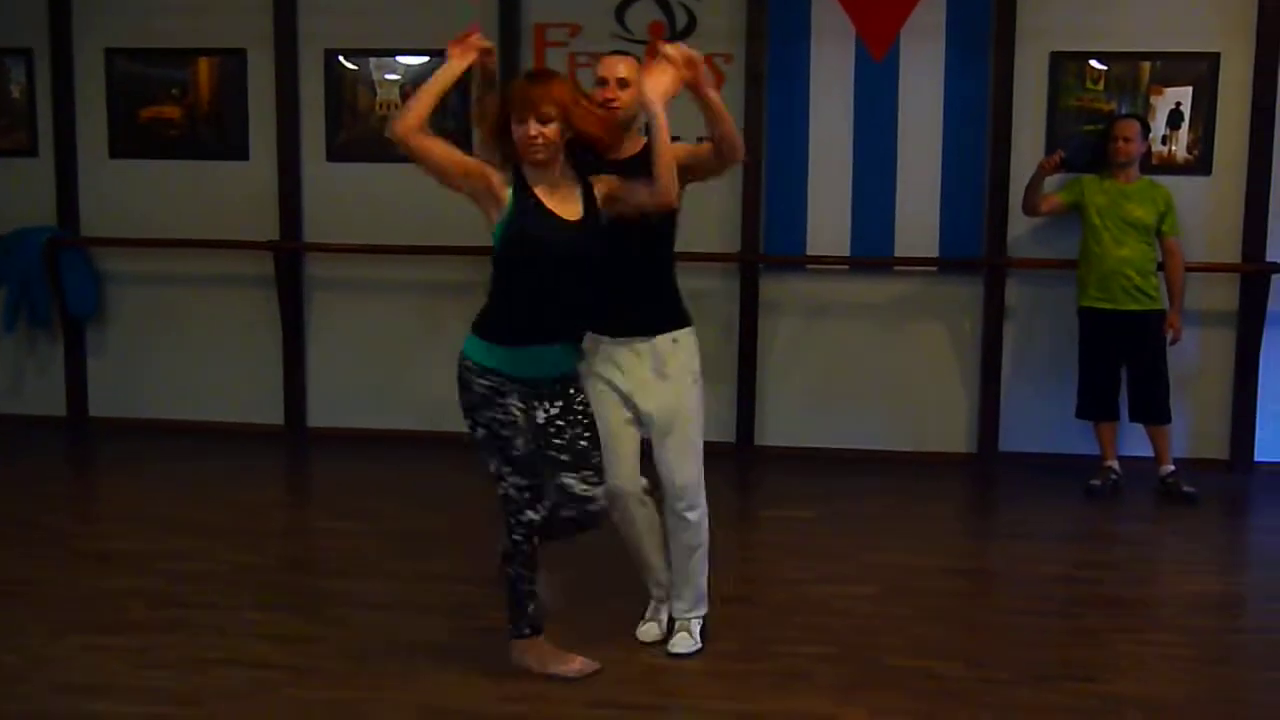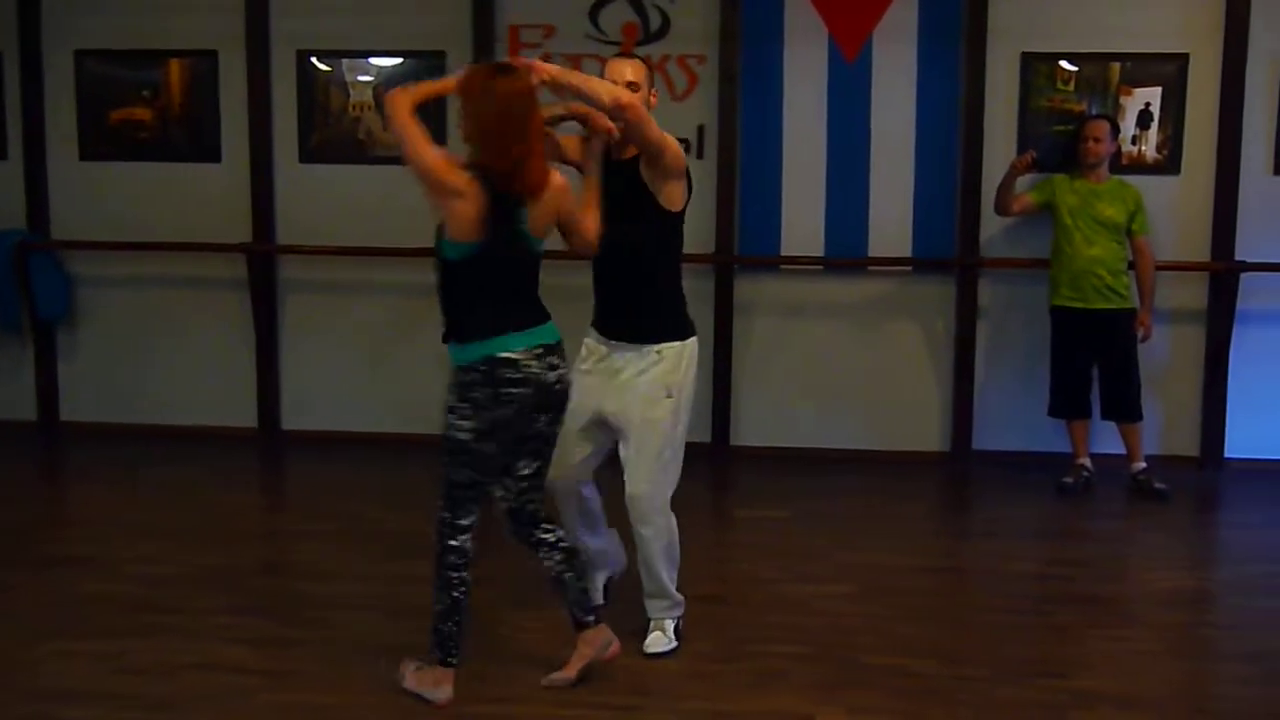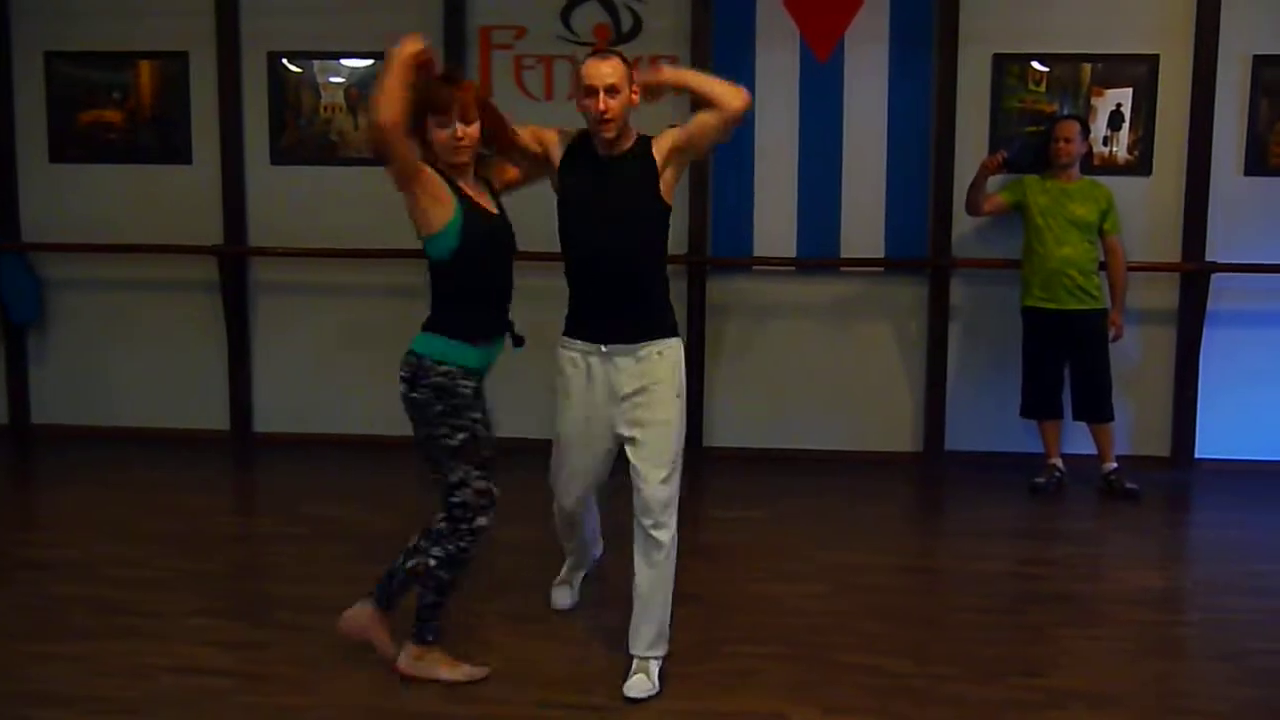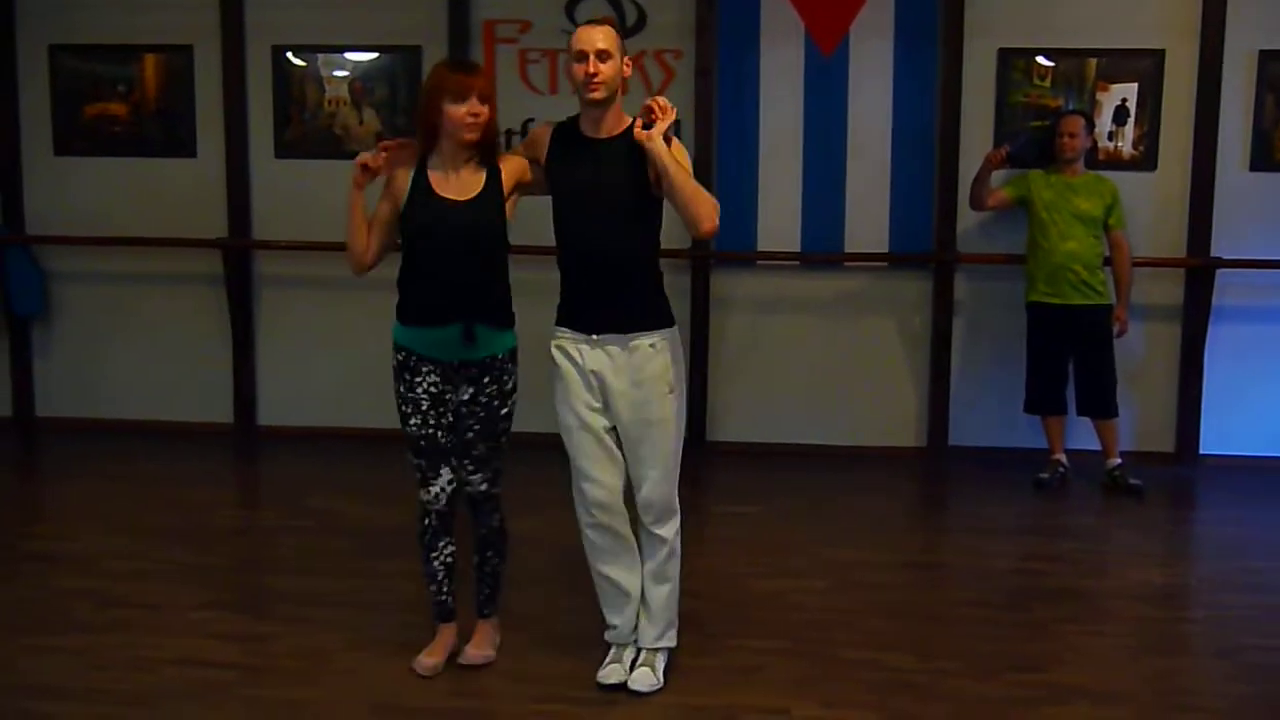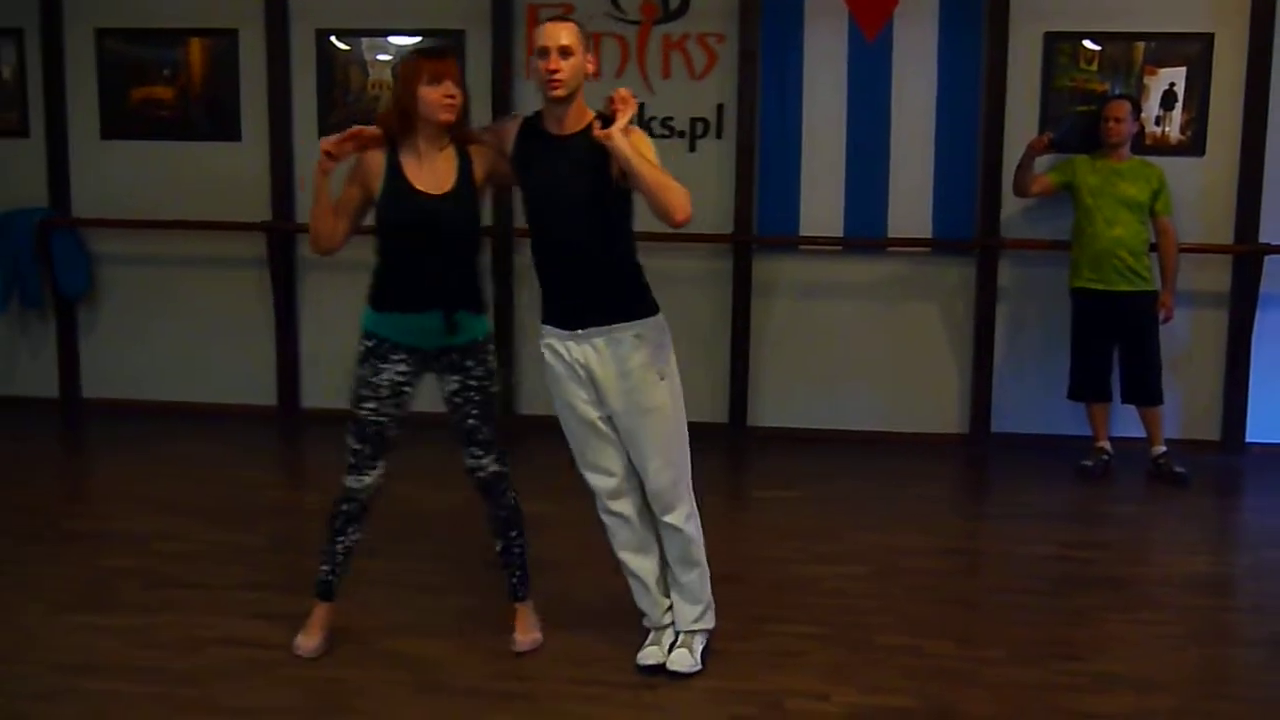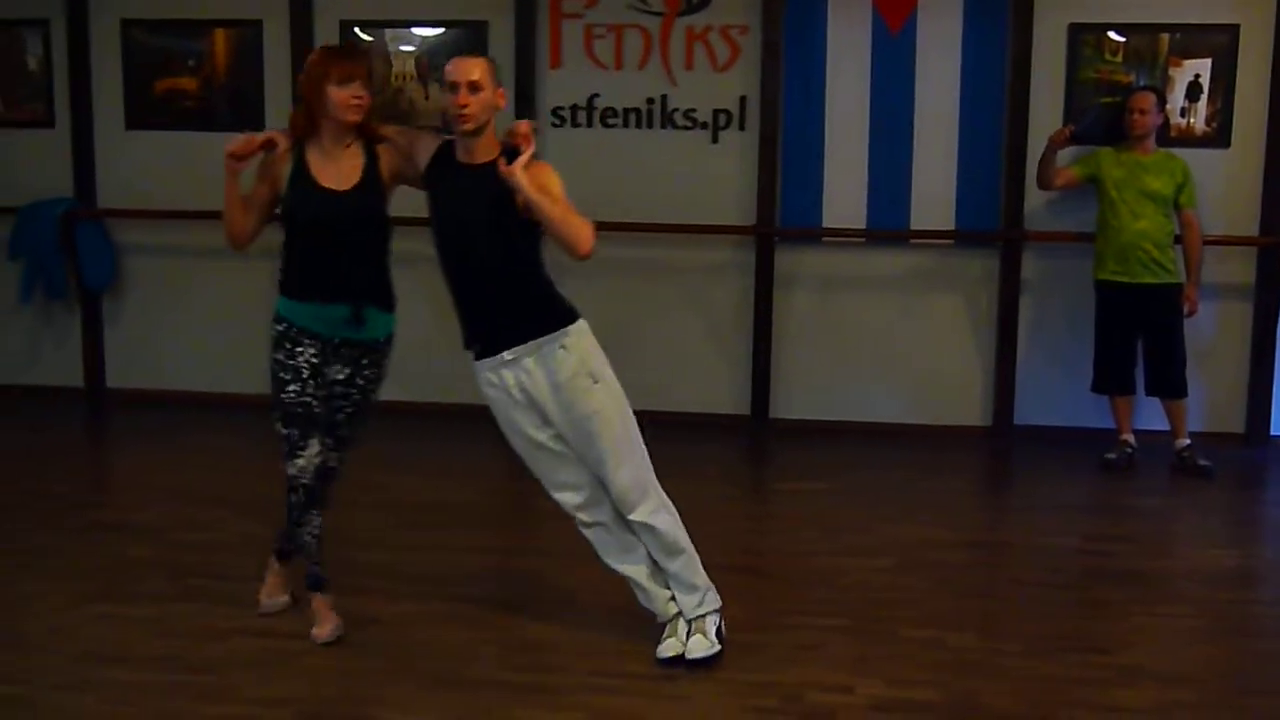
dt=0.4s
person 1, frame 1
left shoulder: (667, 163)
right shoulder: (571, 161)
left elbow: (730, 153)
left wrist: (702, 90)
left hip: (662, 344)
right hip: (596, 347)
left knee: (682, 487)
right knee: (622, 484)
left ankle: (689, 610)
right ankle: (660, 589)
person 1, frame 2
left shoulder: (662, 162)
right shoulder: (594, 156)
left elbow: (637, 111)
left wrist: (555, 72)
left hip: (662, 354)
right hip: (601, 347)
left knee: (646, 494)
right knee: (564, 477)
left ankle: (665, 611)
right ankle: (601, 558)
person 1, frame 3
left shoulder: (660, 154)
right shoulder: (558, 150)
left elbow: (736, 102)
left wrist: (669, 75)
left hip: (652, 355)
right hip: (580, 353)
left knee: (654, 505)
right knee: (570, 490)
left ankle: (648, 651)
right ankle: (580, 554)
person 1, frame 4
left shoulder: (655, 145)
right shoulder: (547, 142)
left elbow: (706, 225)
left wrist: (655, 145)
left hip: (646, 344)
right hip: (574, 345)
left knee: (657, 501)
right knee: (598, 500)
left ankle: (656, 640)
right ankle: (623, 634)
person 1, frame 5
left shoulder: (618, 139)
right shoulder: (515, 136)
left elbow: (678, 213)
left wrist: (617, 144)
left hip: (631, 333)
right hip: (561, 341)
left knee: (666, 487)
right knee: (610, 489)
left ankle: (696, 620)
right ankle: (663, 618)
person 1, frame 6
left shoulder: (527, 171)
right shoulder: (431, 158)
left elbow: (581, 243)
left wrist: (520, 181)
left hip: (559, 345)
right hip: (496, 365)
left knee: (632, 484)
right knee: (580, 497)
left ankle: (701, 604)
right ankle: (670, 610)
person 2, frame 1
left shoulder: (598, 193)
right shoulder: (496, 185)
left elbow: (665, 198)
right elbow: (406, 131)
left wrist: (657, 112)
right wrist: (456, 65)
left hip: (559, 378)
right hip: (491, 374)
left knee: (590, 499)
right knee: (528, 510)
right ankle: (526, 638)
person 2, frame 2
left shoulder: (456, 185)
right shoulder: (546, 185)
left elbow: (397, 106)
right elbow: (587, 237)
left wrist: (451, 82)
right wrist: (592, 160)
left hip: (489, 376)
right hip: (545, 364)
left knee: (456, 521)
right knee: (526, 508)
left ankle: (437, 669)
right ankle: (592, 630)
person 2, frame 3
left shoulder: (486, 181)
right shoulder: (424, 183)
right elbow: (385, 126)
right wrist: (402, 62)
left hip: (461, 372)
right hip: (445, 374)
left knee: (463, 508)
right knee: (472, 515)
left ankle: (374, 610)
right ankle: (419, 648)
person 2, frame 4
left shoulder: (508, 171)
right shoulder: (406, 176)
right elbow: (362, 260)
right wrist: (359, 184)
left hip: (490, 355)
right hip: (420, 354)
left knee: (483, 491)
right knee: (436, 492)
left ankle: (487, 619)
right ankle: (444, 626)
person 2, frame 5
left shoulder: (477, 162)
right shoulder: (375, 162)
right elbow: (324, 241)
right wrist: (323, 170)
left hip: (463, 340)
right hip: (389, 339)
left knee: (490, 474)
right knee: (360, 477)
left ankle: (522, 602)
right ankle: (323, 606)
person 2, frame 6
left shoulder: (384, 158)
right shoulder: (286, 155)
right elbow: (239, 238)
right wrist: (234, 172)
left hip: (370, 329)
right hip: (300, 327)
left knee: (329, 462)
right knee: (305, 463)
left ankle: (281, 559)
right ankle: (320, 596)
person 3, frame 1
left shoulder: (1159, 195)
right shoulder: (1086, 187)
left elbow: (1173, 255)
right elbow: (1033, 208)
left wrist: (1176, 310)
right wrist: (1040, 175)
left hip: (1146, 310)
right hip: (1097, 309)
left knee: (1153, 393)
right knee: (1100, 392)
left ankle: (1167, 471)
right ankle: (1110, 467)
person 3, frame 2
left shoulder: (1128, 195)
right shoulder: (1057, 187)
left elbow: (1143, 254)
right elbow: (1005, 208)
left wrist: (1146, 308)
right wrist: (1012, 175)
left hip: (1116, 308)
right hip: (1068, 308)
left knee: (1125, 391)
right knee: (1072, 390)
left ankle: (1138, 468)
right ankle: (1082, 465)
person 3, frame 3
left shoulder: (1100, 194)
right shoulder: (1028, 187)
left elbow: (1114, 253)
right elbow: (976, 208)
left wrist: (1118, 308)
right wrist: (982, 176)
left hip: (1088, 309)
right hip: (1040, 308)
left knee: (1096, 392)
right knee: (1044, 391)
left ankle: (1110, 469)
right ankle: (1054, 465)
person 3, frame 4
left shoulder: (1105, 189)
right shoulder: (1032, 182)
left elbow: (1120, 249)
right elbow: (980, 203)
left wrist: (1122, 303)
right wrist: (985, 170)
left hip: (1093, 304)
right hip: (1045, 303)
left knee: (1101, 388)
right knee: (1048, 387)
left ankle: (1114, 465)
right ankle: (1058, 461)
person 3, frame 5
left shoulder: (1151, 174)
right shoulder: (1078, 168)
left elbow: (1166, 234)
right elbow: (1024, 189)
left wrist: (1169, 289)
right wrist: (1029, 156)
left hip: (1138, 291)
right hip: (1089, 289)
left knee: (1145, 375)
right knee: (1092, 373)
left ankle: (1159, 453)
right ankle: (1101, 449)
person 3, frame 6
left shoulder: (1176, 167)
right shoulder: (1102, 160)
left elbow: (1191, 227)
right elbow: (1049, 183)
left wrist: (1193, 283)
right wrist: (1051, 150)
left hip: (1163, 283)
right hip: (1114, 282)
left knee: (1170, 368)
right knee: (1116, 366)
left ankle: (1182, 446)
right ankle: (1126, 442)
